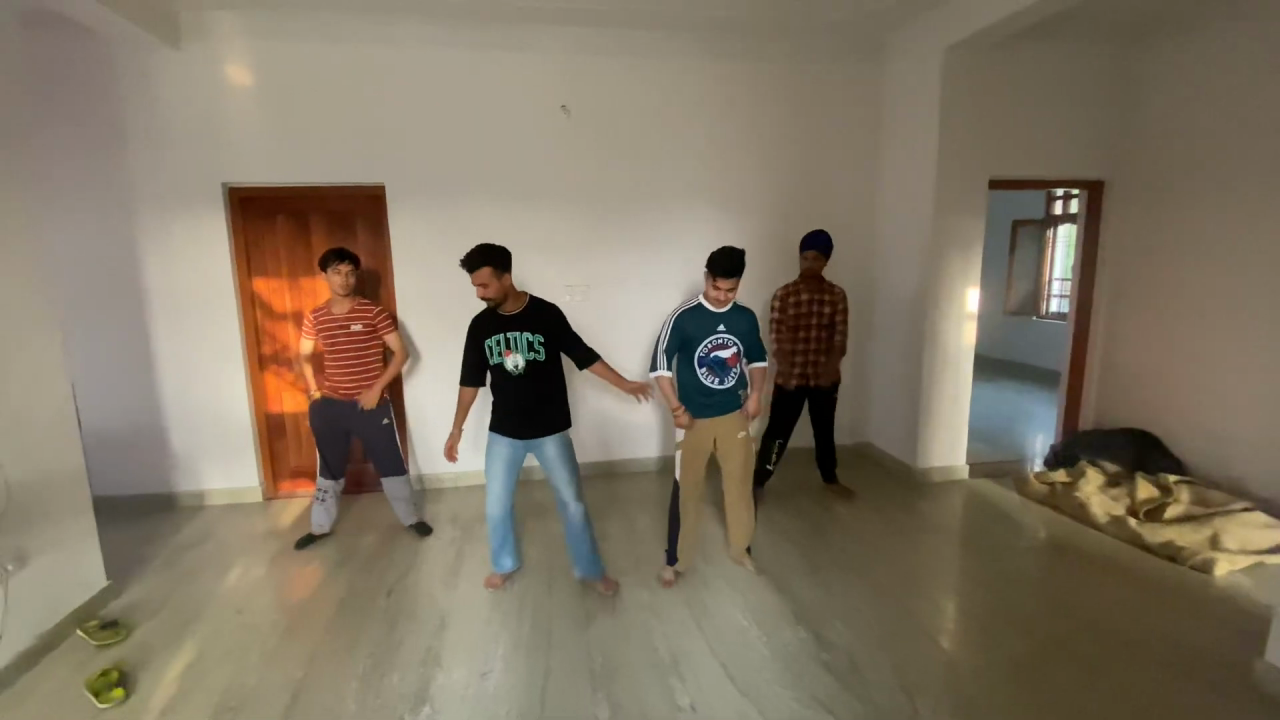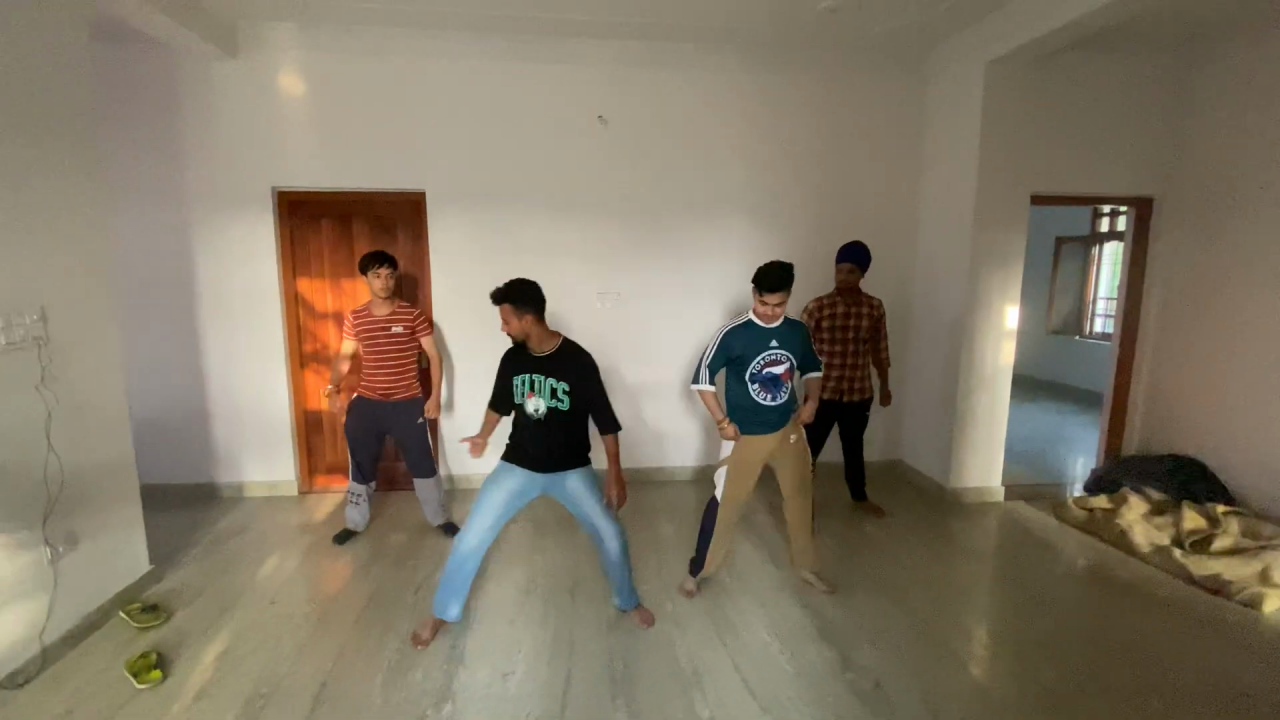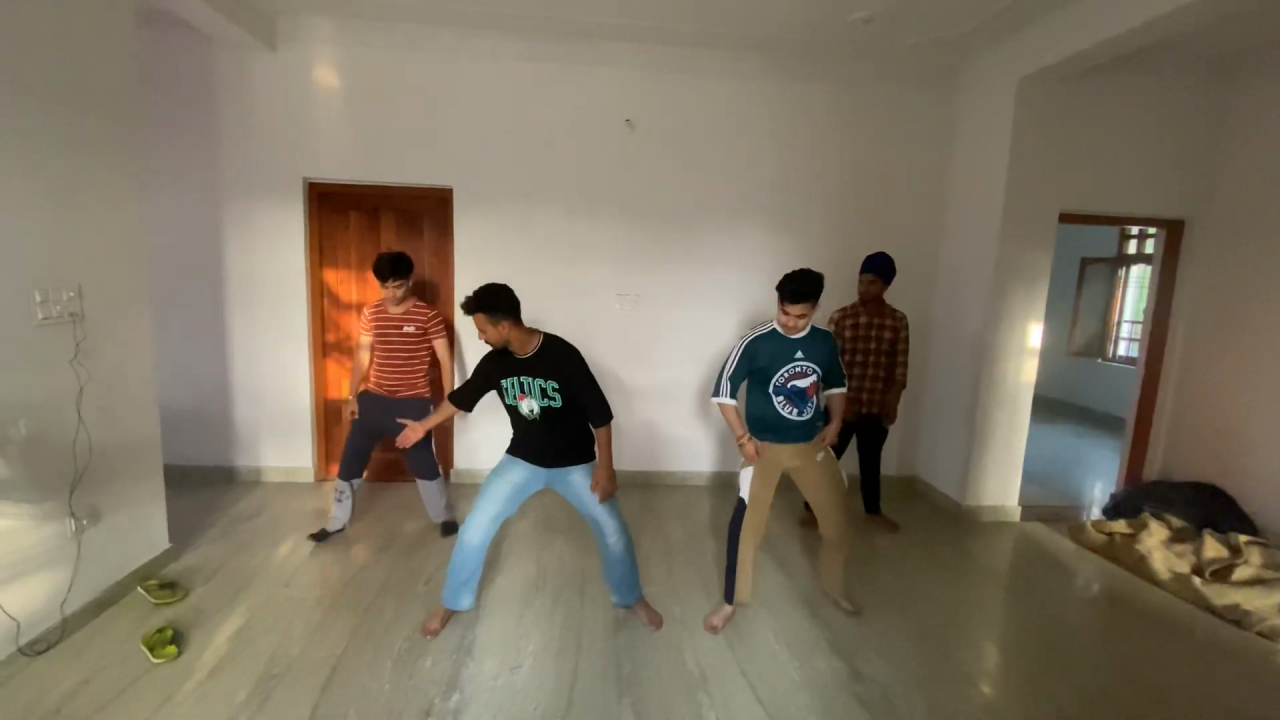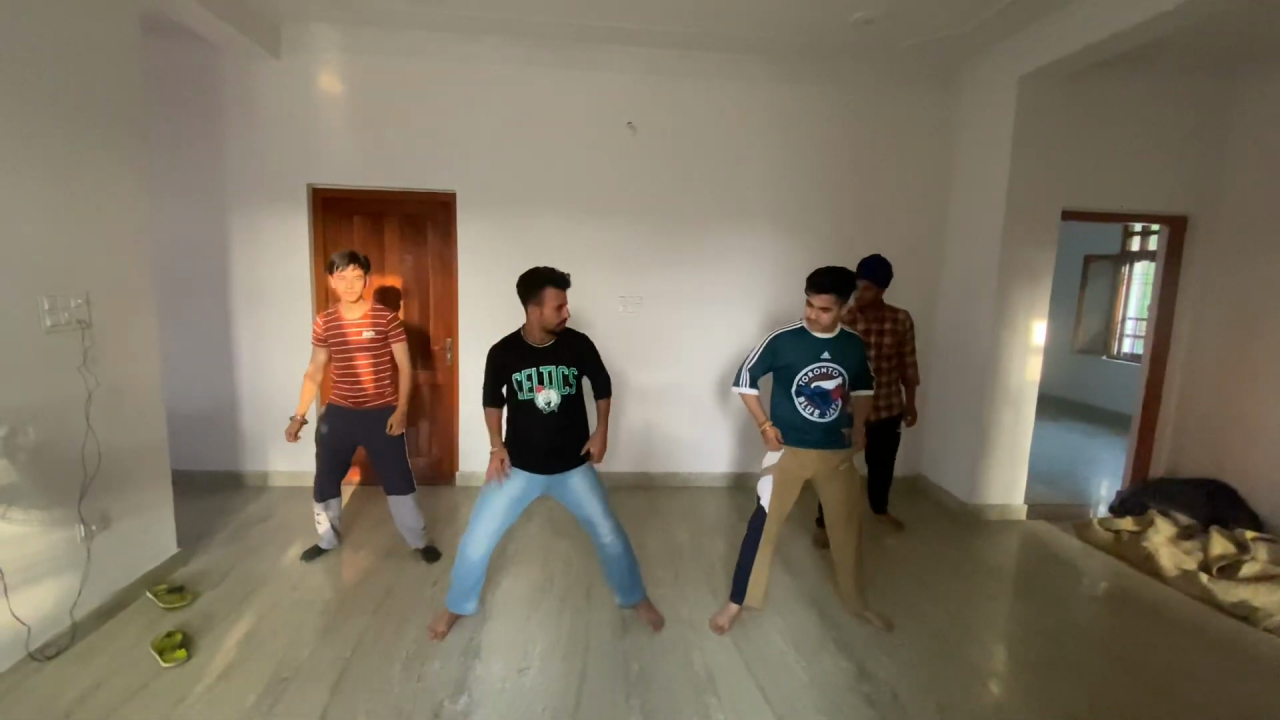
dt=0.7s
person 1, frame 1
left shoulder: (546, 314)
right shoulder: (480, 325)
left elbow: (584, 356)
right elbow: (471, 380)
left wrist: (626, 384)
right wrist: (457, 428)
left hip: (549, 429)
right hip: (504, 431)
left knee: (571, 501)
right knee: (497, 504)
left ankle: (590, 571)
right ankle: (504, 564)
person 1, frame 2
left shoulder: (577, 361)
right shoulder: (512, 359)
left elbow: (606, 421)
left wrist: (615, 474)
right wrist: (485, 433)
left hip: (570, 469)
right hip: (518, 466)
left knee: (610, 534)
right knee: (472, 536)
left ankle: (628, 602)
right ankle: (443, 613)
person 1, frame 3
left shoulder: (563, 356)
right shoulder: (495, 362)
left elbow: (599, 412)
right elbow: (463, 396)
left wrist: (605, 465)
right wrist: (423, 426)
left hip: (574, 463)
right hip: (522, 459)
left knee: (612, 531)
right knee: (475, 529)
left ankle: (631, 598)
right ankle: (452, 604)
person 1, frame 4
left shoulder: (579, 345)
right shoulder: (503, 352)
left elbow: (603, 386)
right elbow: (492, 399)
left wrist: (601, 431)
right wrist: (496, 445)
left hip: (573, 464)
right hip: (519, 465)
left knee: (608, 534)
right knee: (477, 539)
left ankle: (635, 598)
right ankle: (456, 607)
person 2, frame 1
left shoulder: (746, 318)
right shoulder: (683, 316)
left elbow: (758, 359)
right elbow: (660, 365)
left wrist: (755, 395)
right wrist: (676, 408)
left hip: (735, 415)
right hip: (695, 418)
left knee: (739, 483)
right knee: (686, 488)
left ankle: (739, 548)
right ankle: (675, 560)
person 2, frame 2
left shoulder: (799, 331)
right shoulder: (734, 333)
left elbow: (812, 369)
right elbow: (702, 377)
left wrist: (812, 402)
right wrist: (721, 421)
left hip: (788, 430)
right hip: (745, 434)
left knee: (800, 497)
right knee: (725, 503)
left ankle: (806, 566)
right ankle: (697, 571)
person 2, frame 3
left shoulder: (825, 342)
right shoulder: (755, 342)
left elbow: (835, 384)
right elbow: (723, 390)
left wrist: (835, 422)
right wrist: (742, 438)
left hip: (812, 443)
right hip: (765, 445)
left knee: (836, 517)
right knee: (747, 521)
left ankle: (834, 586)
right ankle: (730, 602)
person 2, frame 4
left shoulder: (854, 345)
right shoulder: (782, 340)
left elbow: (863, 387)
right elbow: (744, 379)
left wrist: (859, 425)
right wrist: (765, 425)
left hip: (836, 451)
right hip: (788, 450)
left knee: (847, 525)
right knee: (764, 525)
left ankle: (855, 601)
right ankle: (736, 602)
person 3, frame 1
left shoulder: (374, 312)
right shoulder: (315, 317)
left elbow: (401, 353)
right elbow: (304, 357)
left wrist: (377, 388)
right wrist: (314, 392)
left hip: (371, 403)
right hip: (332, 404)
left knee: (391, 464)
right knee: (329, 468)
left ankle: (411, 517)
right ankle: (320, 526)
person 3, frame 2
left shoulder: (413, 315)
right shoulder: (355, 318)
left elbow: (434, 356)
right elbow: (344, 357)
left wrist: (434, 397)
right wrist: (334, 387)
left hip: (407, 404)
right hip: (366, 404)
left knee: (423, 464)
right knee: (361, 467)
left ankle: (440, 518)
right ankle: (355, 523)
person 3, frame 3
left shoulder: (428, 316)
right shoulder: (371, 313)
left elbow: (445, 360)
right elbow: (363, 356)
right wrist: (353, 396)
left hip: (413, 403)
right hip: (374, 399)
left knee: (424, 464)
right knee: (350, 462)
left ankle: (444, 516)
right ankle: (336, 523)
person 3, frame 4
left shoulder: (387, 318)
right shoulder: (323, 322)
left elbow: (404, 366)
right elbow: (315, 372)
left wrist: (401, 410)
right wrist: (299, 416)
left hip: (381, 413)
right hip: (338, 414)
left knee: (399, 480)
right knee: (325, 481)
left ankle: (419, 541)
right ankle: (328, 539)
person 4, frame 1
left shoulder: (837, 294)
right shoulder: (784, 294)
left elbow: (839, 337)
right elbow: (777, 337)
left wrist: (831, 368)
right wrist: (785, 372)
left hip: (825, 377)
right hip: (791, 376)
left knee: (825, 431)
right knee: (778, 432)
left ankle: (830, 479)
right ankle: (758, 483)
person 4, frame 2
left shoulder: (875, 308)
right shoulder: (818, 306)
left elbow: (880, 349)
left wrist: (884, 385)
left hip: (859, 392)
right hip: (823, 392)
left knee: (854, 447)
right knee: (809, 447)
left ankle: (860, 497)
person 4, frame 3
left shoulder: (898, 320)
right shoulder: (841, 317)
left elbow: (900, 367)
left wrist: (892, 403)
right wrist: (842, 399)
left hip: (877, 405)
right hip: (842, 403)
left knee: (871, 460)
left ankle: (873, 511)
right ankle: (812, 507)
person 4, frame 4
left shoulder: (901, 320)
right shoulder: (841, 321)
left elbow: (908, 364)
left wrist: (910, 403)
left hip: (888, 406)
left knee: (882, 465)
left ankle: (879, 509)
right ankle: (823, 523)
